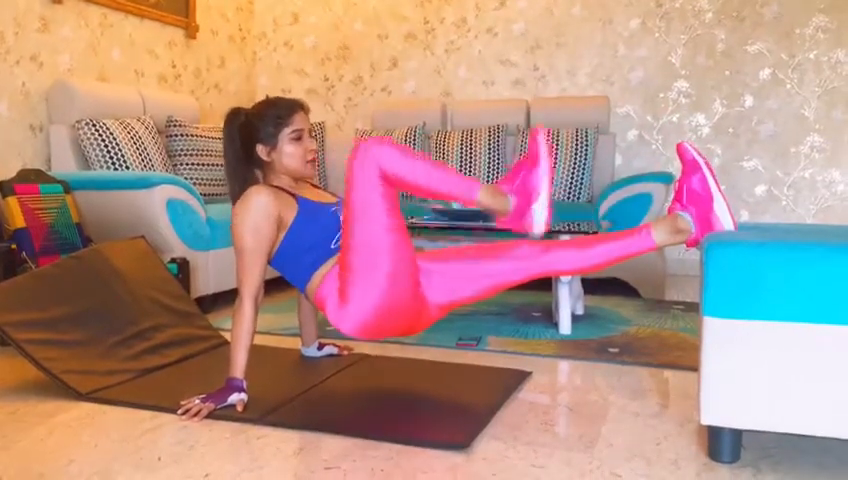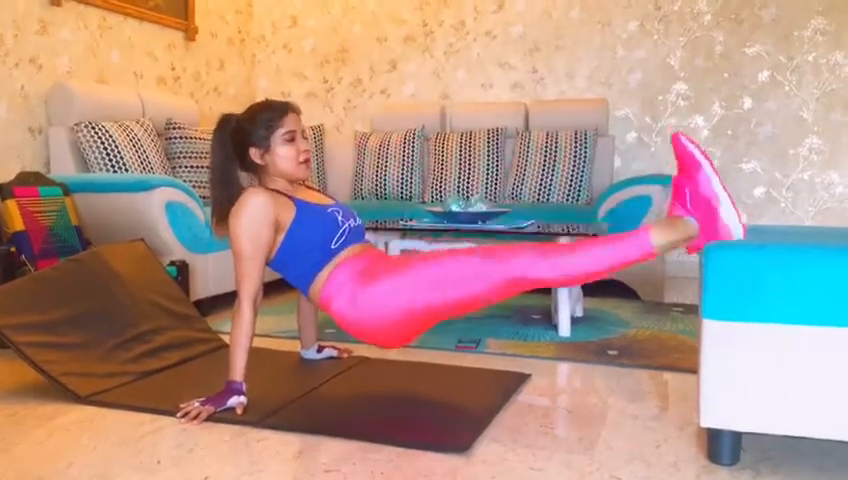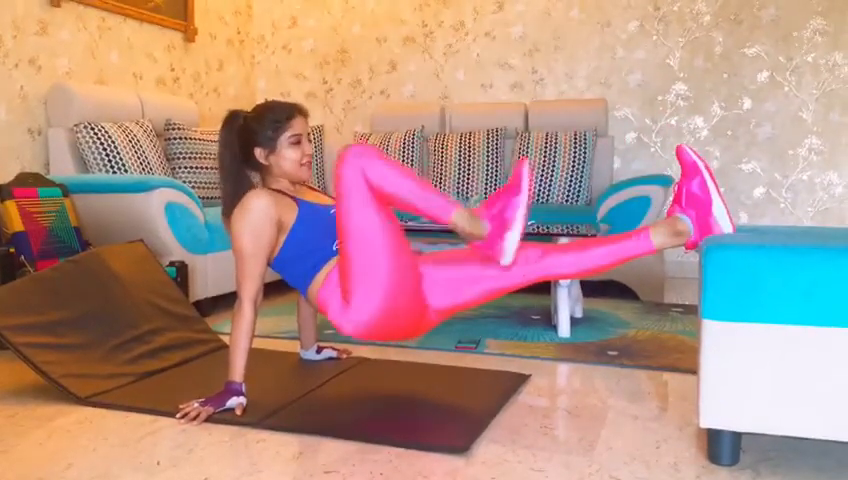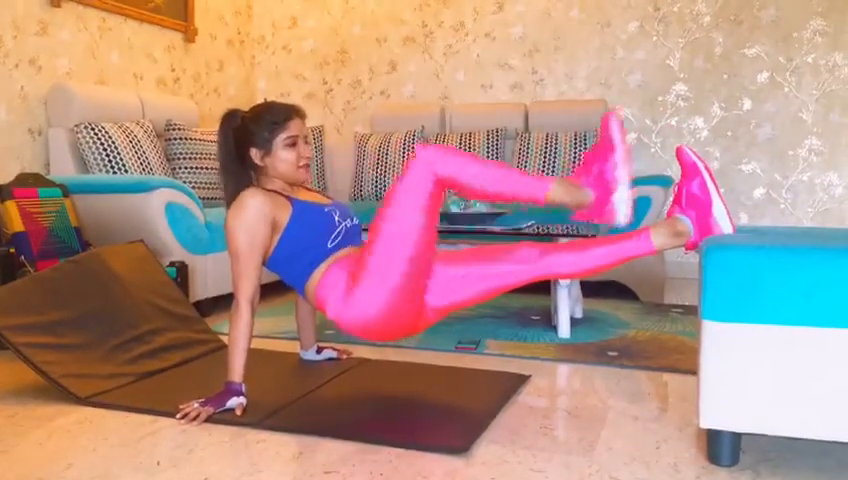
dt=0.5s
person 1, frame 1
left shoulder: (306, 191)
right shoulder: (259, 202)
right elbow: (249, 296)
left wrist: (312, 345)
right wrist: (233, 384)
left hip: (402, 294)
right hip: (368, 302)
left knee: (535, 255)
right knee: (371, 151)
left ankle: (680, 226)
right ankle: (507, 202)
person 1, frame 2
left shoulder: (304, 194)
right shoulder: (257, 206)
right elbow: (247, 299)
left wrist: (311, 348)
right wrist: (233, 388)
left hip: (397, 290)
right hip: (372, 303)
left knee: (531, 261)
right knee: (521, 262)
left ankle: (682, 227)
right ankle: (684, 224)
person 1, frame 3
left shoulder: (304, 195)
right shoulder: (259, 206)
right elbow: (248, 298)
left wrist: (311, 347)
right wrist: (233, 388)
left hip: (405, 292)
right hip: (373, 304)
left knee: (536, 258)
right knee: (357, 157)
left ankle: (679, 229)
right ankle: (477, 226)
person 1, frame 4
left shoulder: (300, 193)
right shoulder: (253, 206)
right elbow: (245, 299)
left wrist: (310, 348)
right wrist: (232, 388)
left hip: (401, 294)
right hip: (372, 301)
left knee: (536, 257)
right knee: (427, 160)
left ankle: (679, 229)
right ankle: (583, 193)
